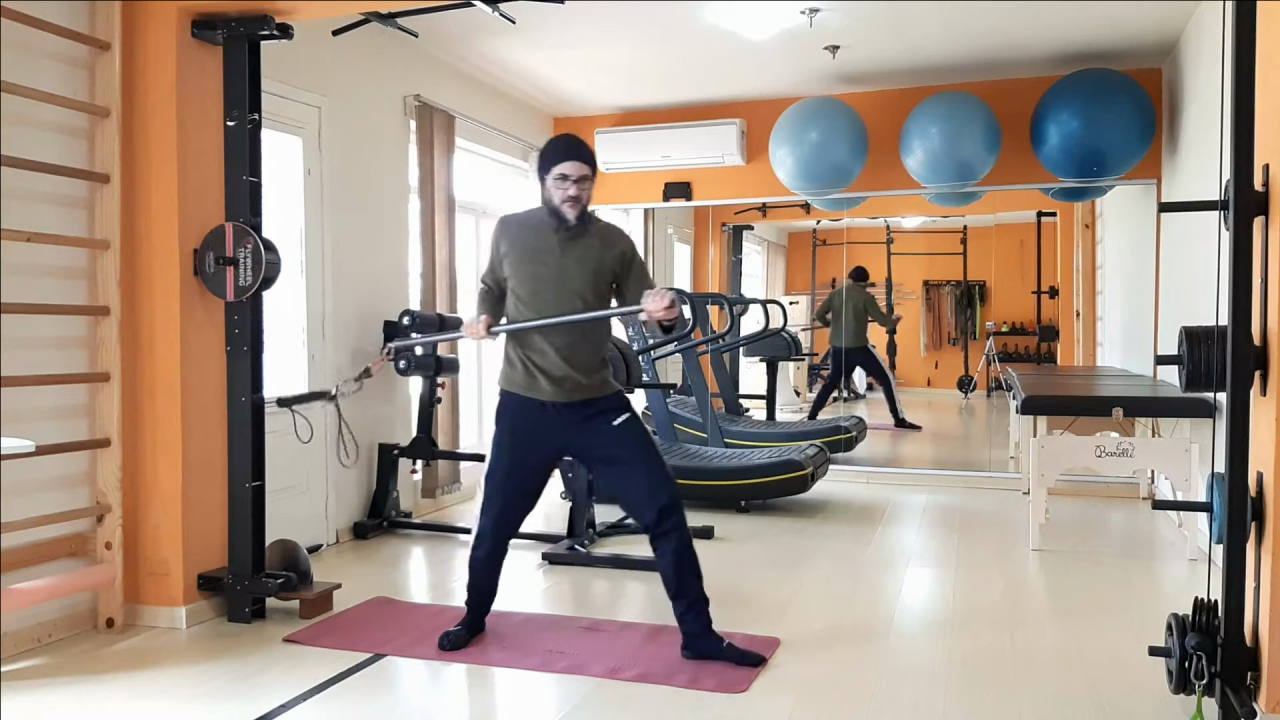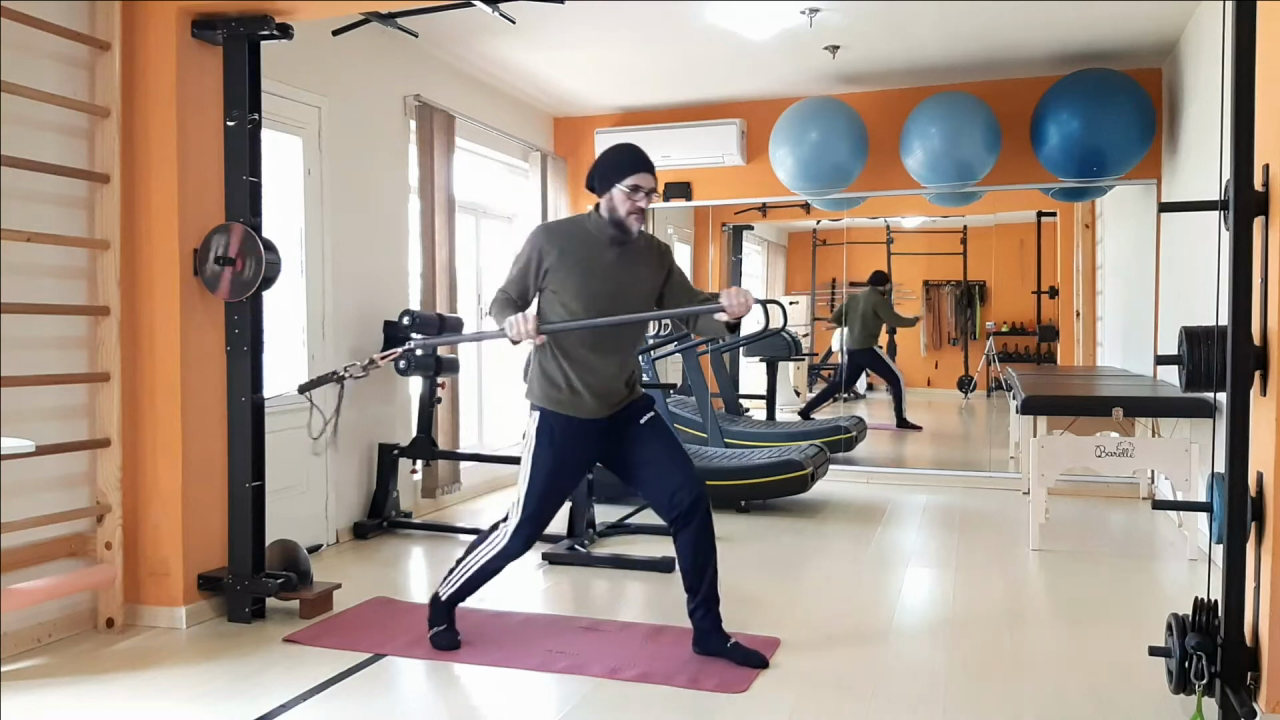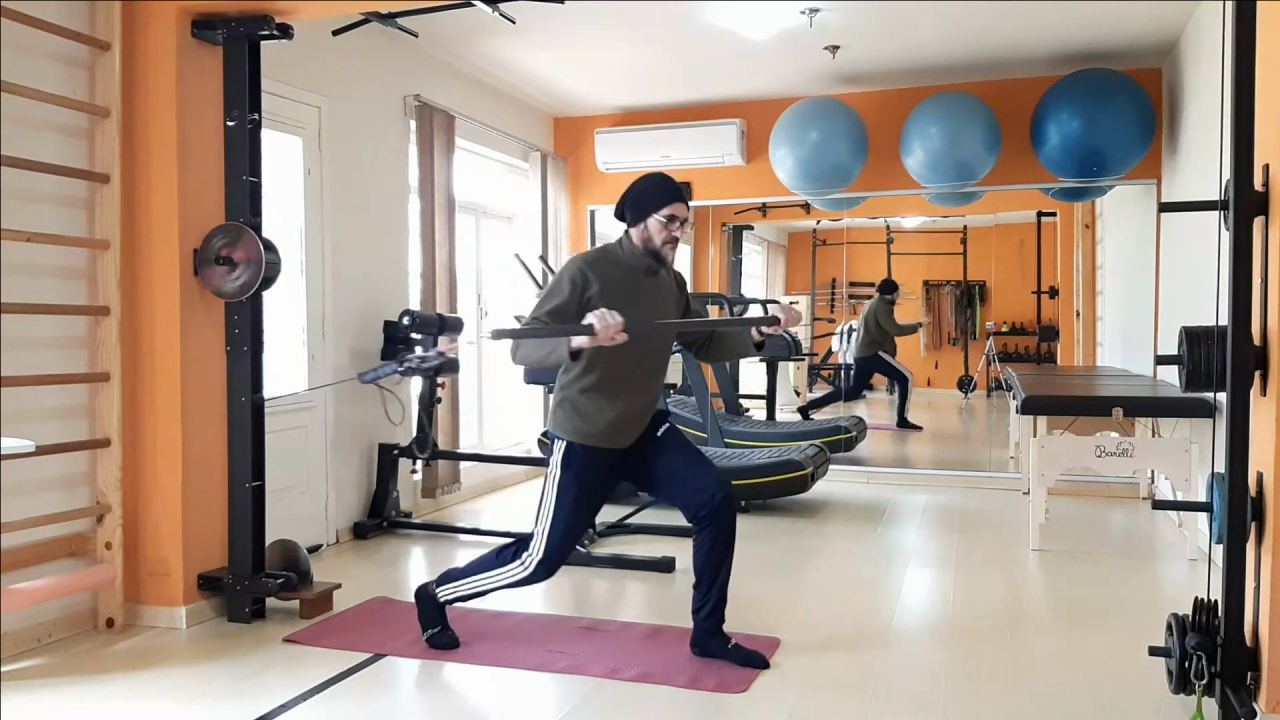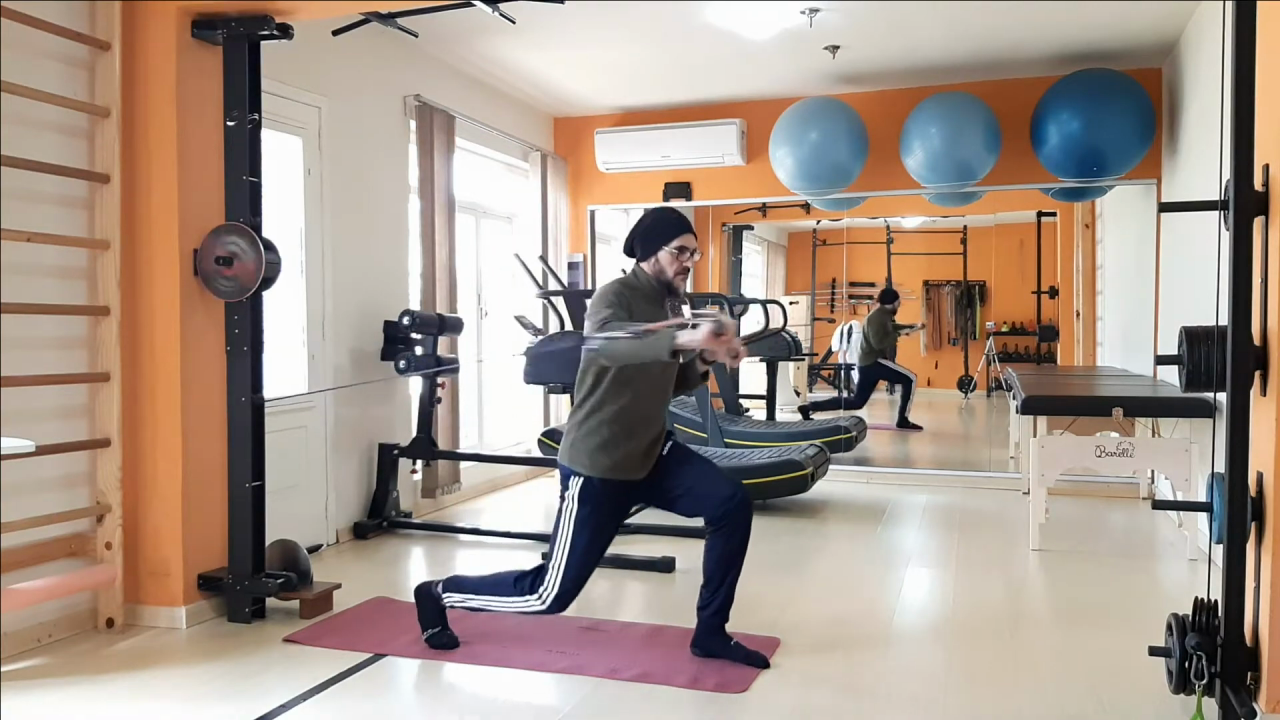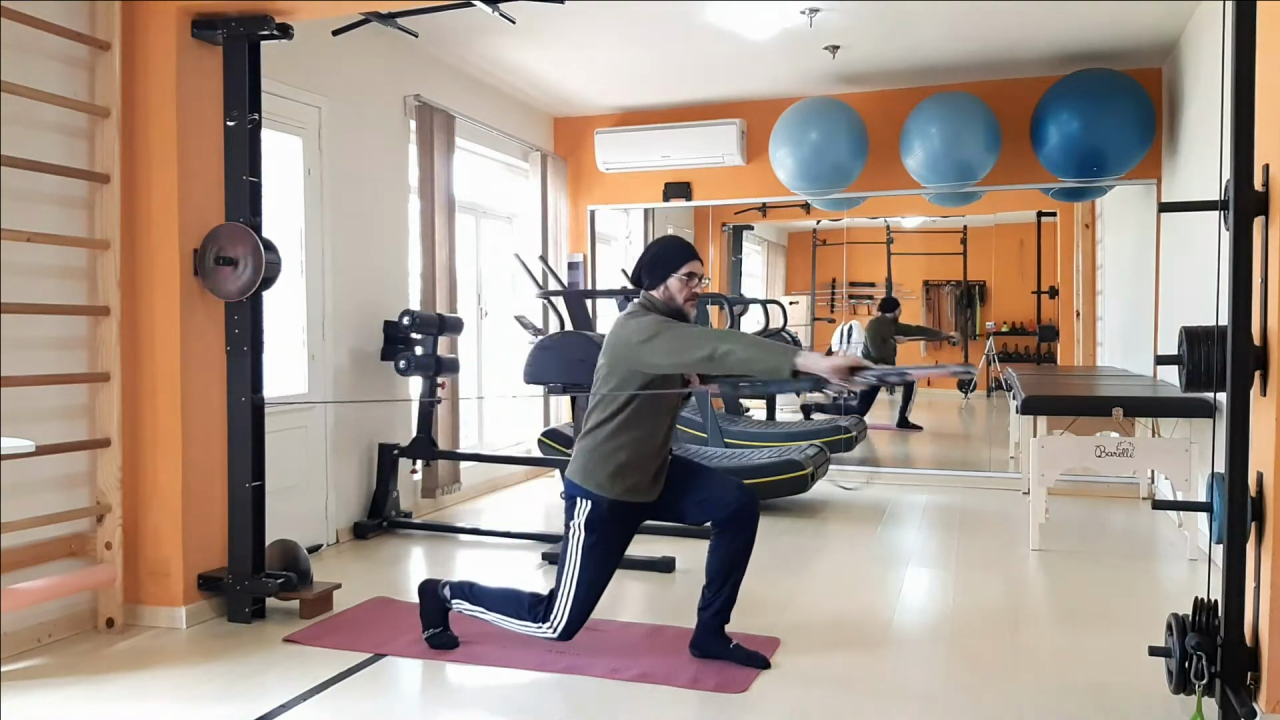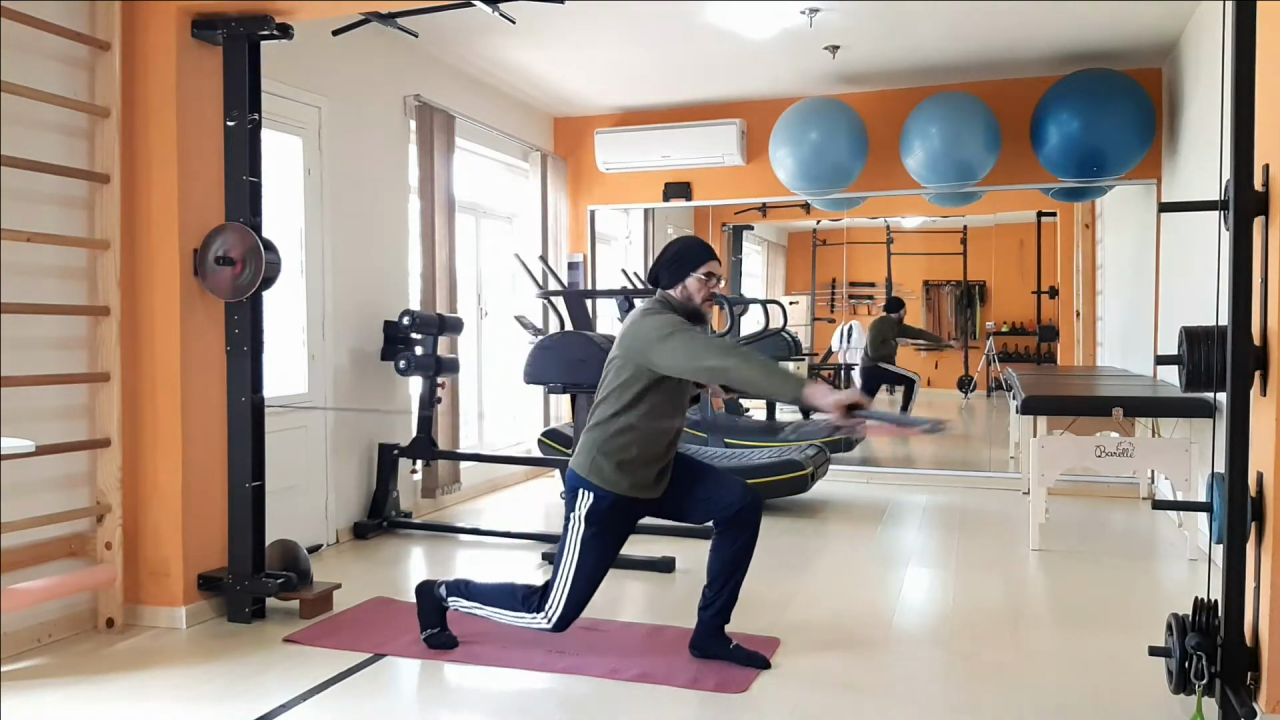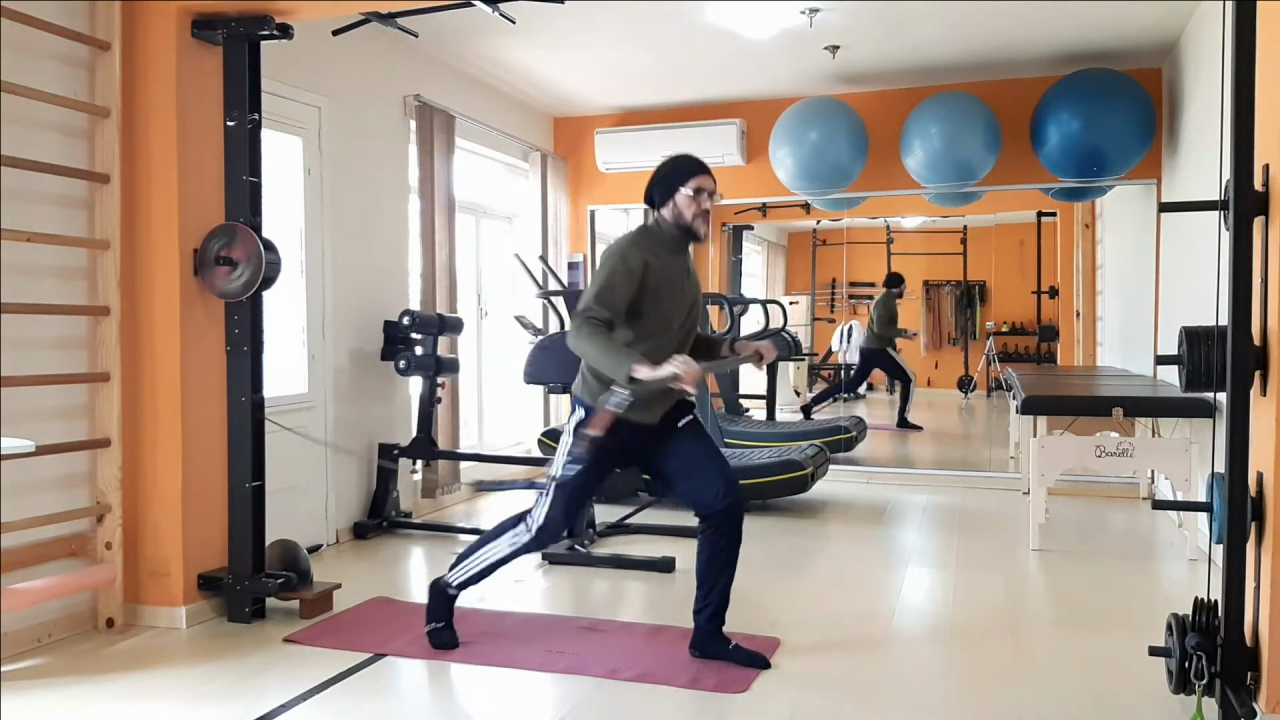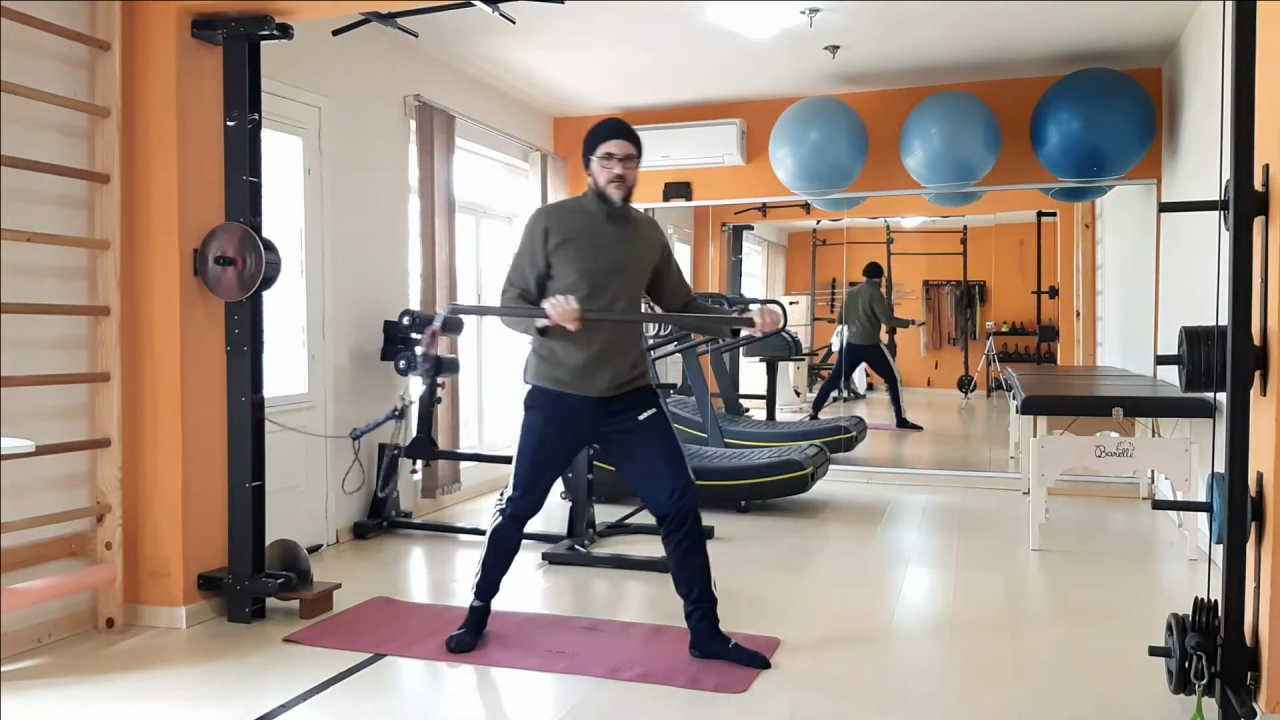
dt=0.4s
person 1, frame 1
left shoulder: (612, 242)
right shoulder: (509, 231)
left elbow: (648, 306)
right elbow: (492, 288)
left wrist: (662, 313)
right wrist: (483, 317)
left hip: (595, 403)
right hip: (526, 404)
left knee: (662, 508)
right knee: (496, 520)
left ankle: (698, 635)
right ankle: (475, 616)
person 1, frame 2
left shoulder: (655, 255)
right shoulder: (551, 240)
left elbow: (693, 317)
right elbow: (506, 300)
left wrist: (724, 314)
right wrist: (513, 322)
left hip: (625, 408)
right hip: (560, 413)
left knee: (690, 503)
right knee: (521, 527)
left ankle: (708, 632)
right ankle: (443, 605)
person 1, frame 3
left shoulder: (670, 283)
right shoulder: (587, 270)
left elbow: (705, 345)
right elbow: (523, 346)
left wrist: (761, 332)
right wrist: (581, 341)
left hip: (645, 429)
right hip: (584, 438)
left knee: (716, 502)
right knee: (541, 559)
left ankle: (709, 634)
right ankle: (436, 594)
person 1, frame 4
left shoulder: (663, 305)
right shoulder: (617, 297)
right elbow: (602, 341)
left wrist: (705, 361)
right wrist: (683, 340)
left hip: (652, 453)
right hip: (596, 466)
left knee: (732, 504)
right knee: (551, 593)
left ankle: (711, 633)
right ankle: (438, 594)
person 1, frame 5
left shoulder: (667, 326)
right shoulder: (639, 328)
right elbow: (712, 347)
left wrist: (689, 386)
right wrist: (808, 361)
left hip: (652, 473)
right hip: (602, 488)
left knee: (738, 508)
right knee: (559, 622)
left ankle: (709, 634)
right ankle: (444, 594)
person 1, frame 6
left shoulder: (672, 323)
right shoulder: (655, 326)
right elbow: (719, 359)
left wrist: (698, 388)
right wrist: (816, 393)
left hip: (656, 469)
right hip: (604, 481)
left knee: (741, 507)
right knee: (554, 613)
left ankle: (710, 634)
right ankle: (442, 594)
person 1, frame 7
left shoulder: (682, 258)
right shoulder: (631, 252)
right elbow: (585, 329)
left wrist: (734, 348)
right wrist: (647, 369)
left hip: (665, 412)
left knee: (725, 503)
right knee: (544, 524)
left ankle: (709, 635)
right ankle: (447, 588)
person 1, frame 8
left shoulder: (648, 234)
right shoulder: (549, 222)
left elbow: (682, 308)
right elbow: (510, 305)
left wrist: (743, 318)
right wrist: (544, 314)
left hip: (630, 397)
right hip: (558, 395)
left knee: (679, 507)
right knee: (517, 507)
left ankle: (706, 635)
right ankle: (478, 610)
